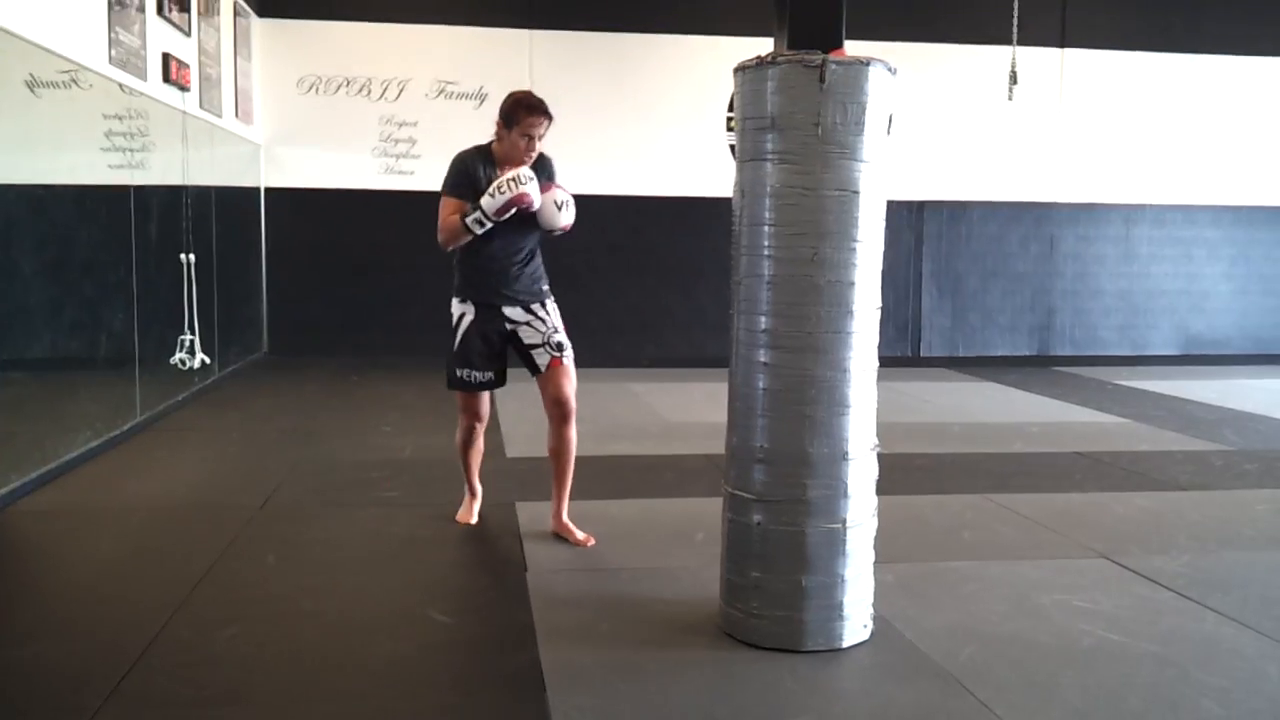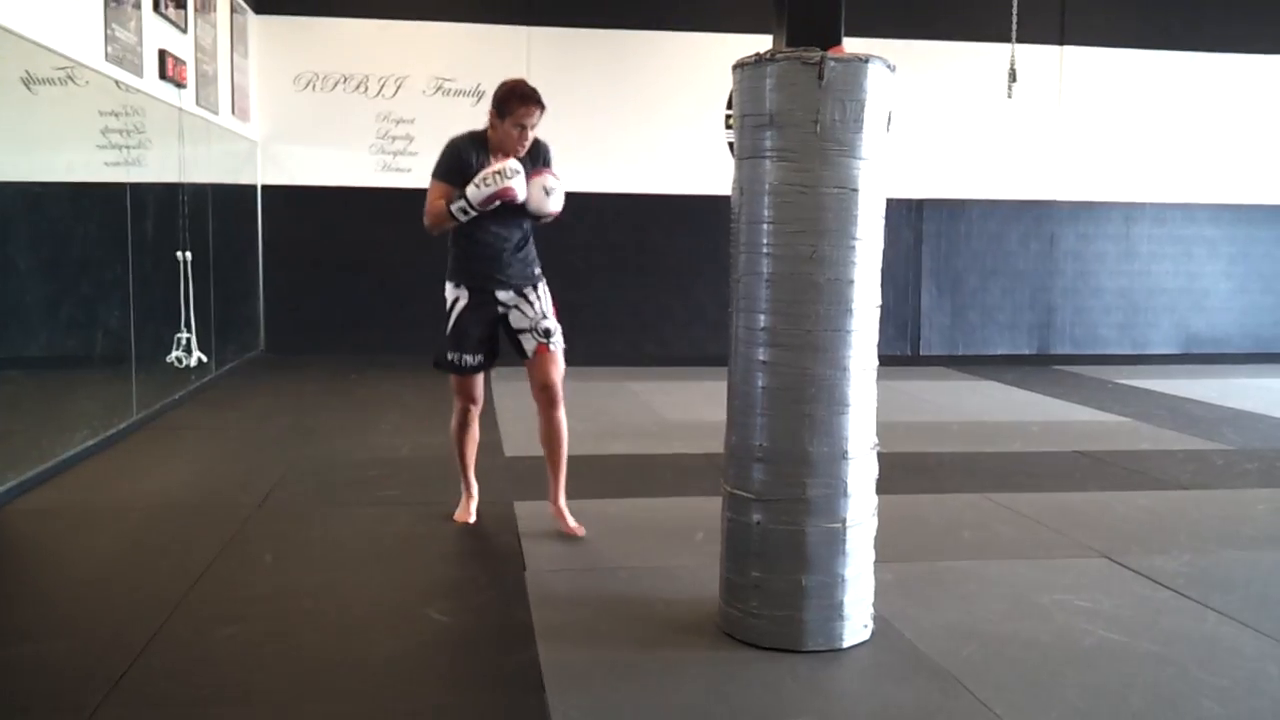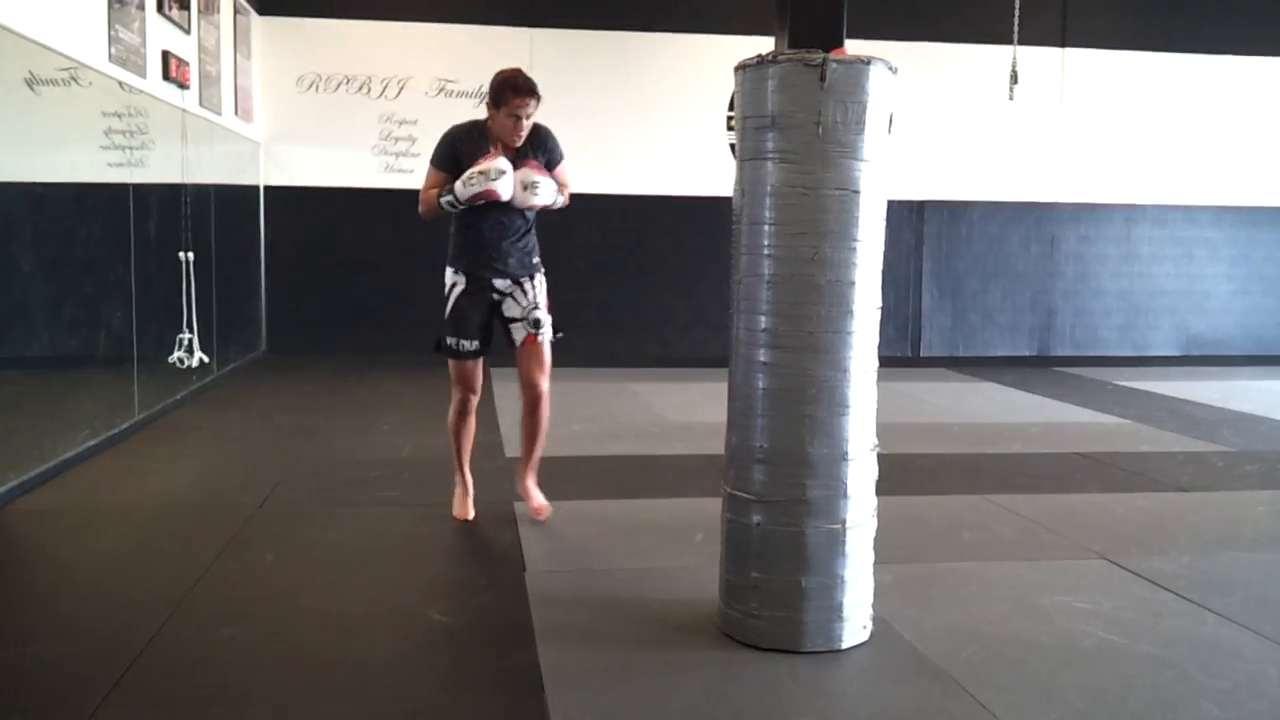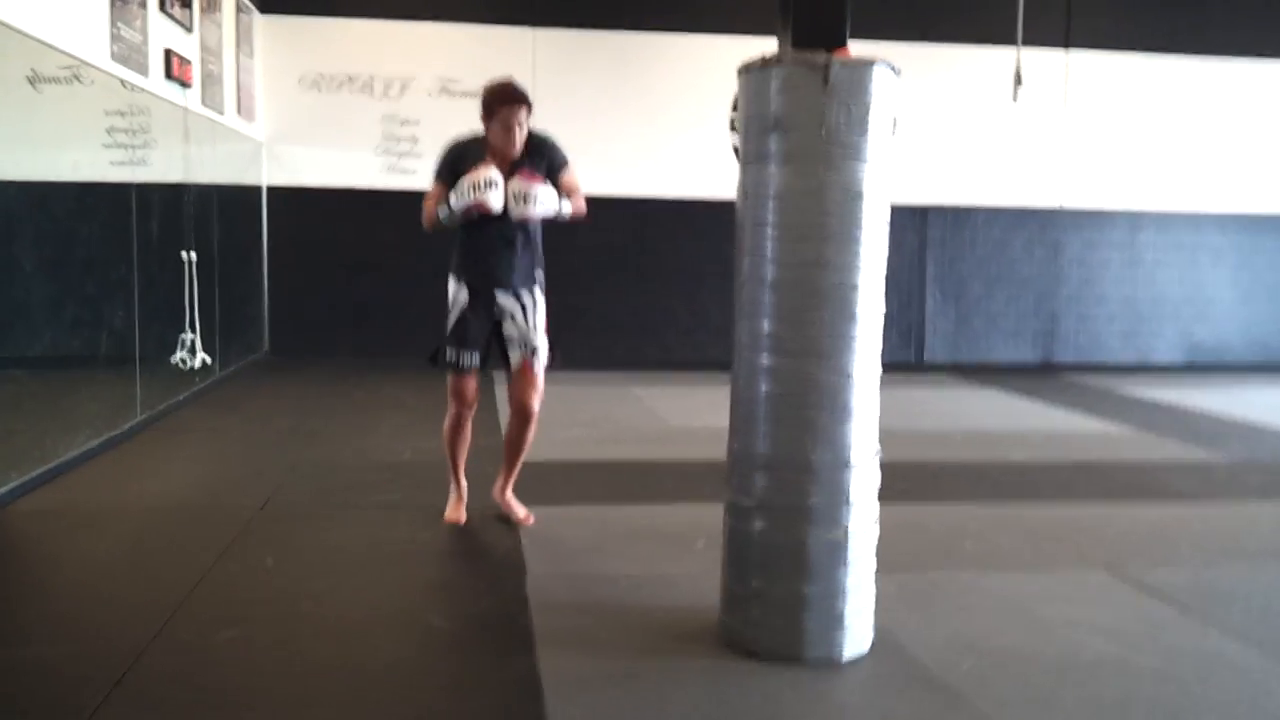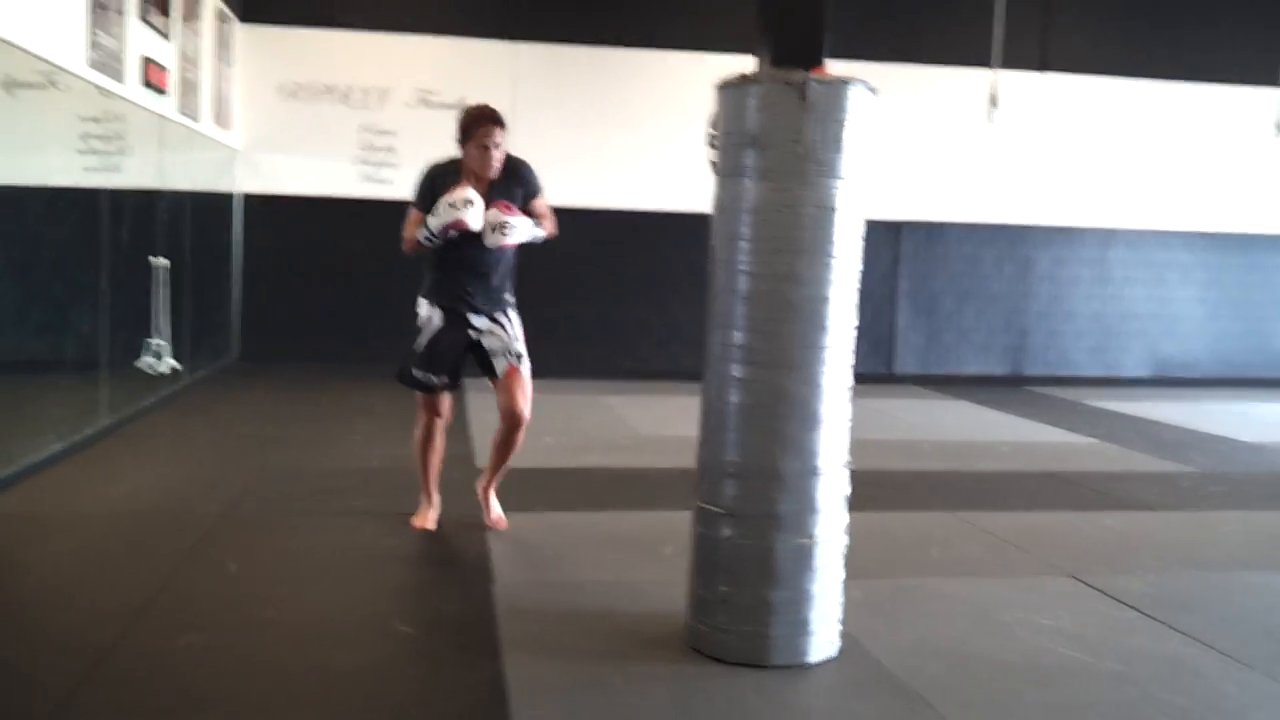
dt=0.1s
person 1, frame 1
left shoulder: (543, 166)
right shoulder: (468, 166)
left elbow: (557, 219)
right elbow: (446, 236)
left wrist: (560, 215)
right wrist: (492, 207)
left hip: (531, 298)
right hip: (477, 303)
left knee: (564, 404)
right knee: (473, 417)
left ankle: (561, 516)
right ankle: (472, 493)
person 1, frame 2
left shoulder: (538, 153)
right shoulder: (461, 151)
left elbow: (549, 203)
right elbow: (431, 219)
left wrist: (551, 201)
right wrist: (476, 197)
left hip: (524, 282)
right hip: (470, 288)
left knee: (551, 389)
right knee: (468, 402)
left ankle: (558, 502)
right ankle: (468, 490)
person 1, frame 3
left shoulder: (542, 141)
right shoulder: (459, 140)
left elbow: (564, 195)
right elbow: (426, 205)
left wrist: (547, 194)
right wrist: (463, 191)
left hip: (521, 273)
right hip: (469, 276)
left knee: (536, 388)
right knee: (466, 390)
left ankle: (527, 478)
right ankle: (463, 485)
person 1, frame 4
left shoulder: (544, 150)
right shoulder: (461, 155)
left elbow: (578, 204)
right elbow: (429, 218)
left wrist: (549, 202)
right wrist: (458, 203)
left hip: (522, 288)
right hip: (472, 289)
left knee: (526, 406)
right knee: (462, 402)
left ankle: (505, 488)
right ankle: (458, 490)
person 1, frame 5
left shoulder: (519, 175)
right shoulder: (438, 178)
left elbow: (549, 225)
right elbow: (409, 243)
left wrist: (522, 231)
right wrist: (439, 226)
left hip: (496, 307)
right hip: (443, 308)
left knee: (517, 411)
right knee: (433, 414)
left ankle: (487, 486)
right ankle: (430, 499)
